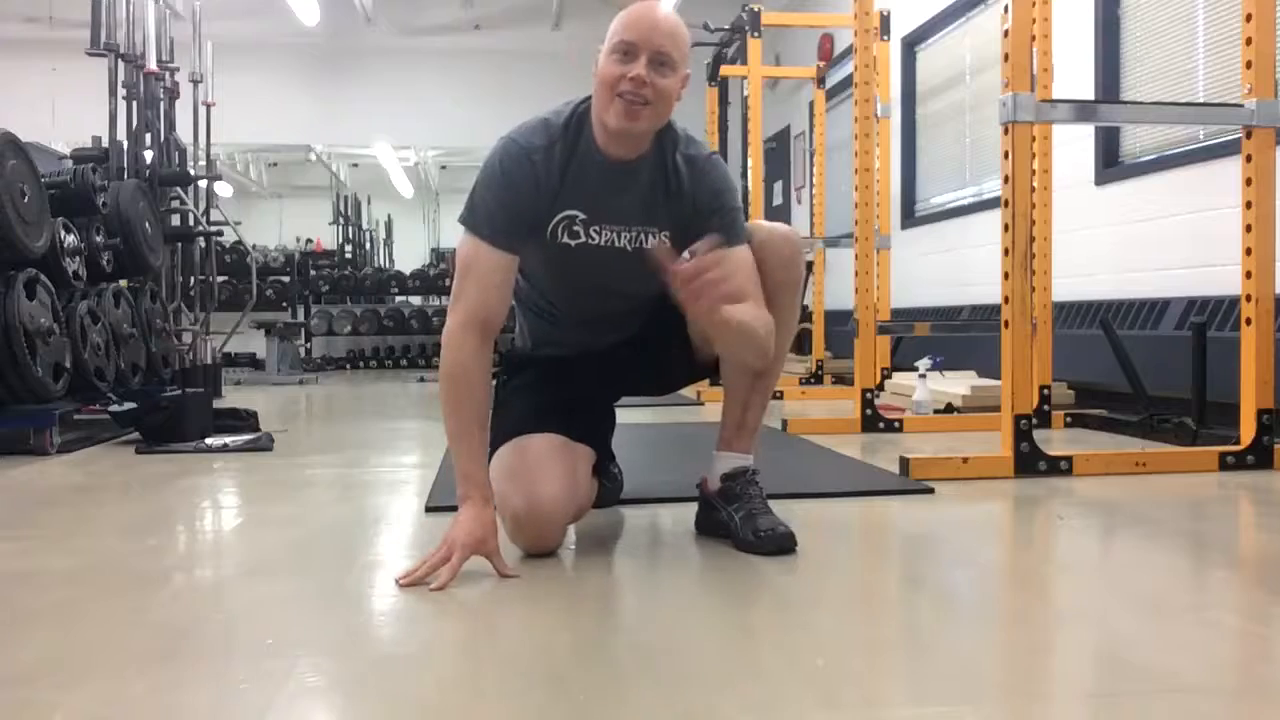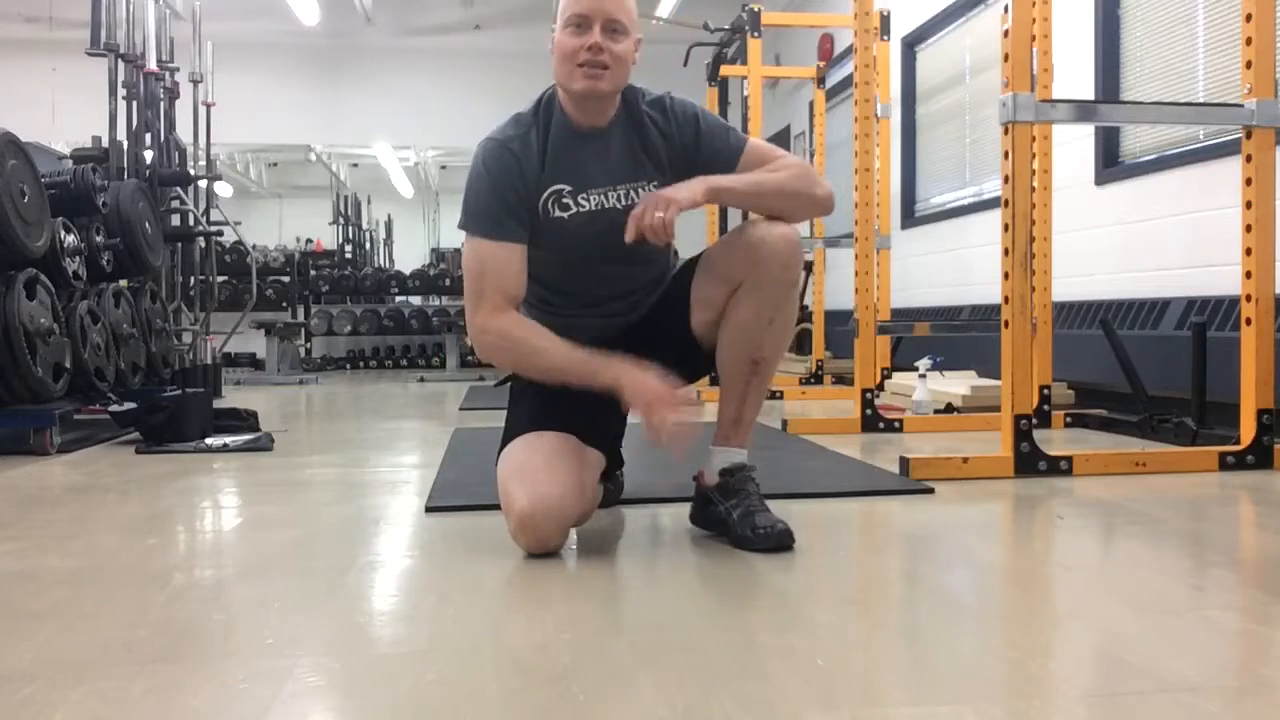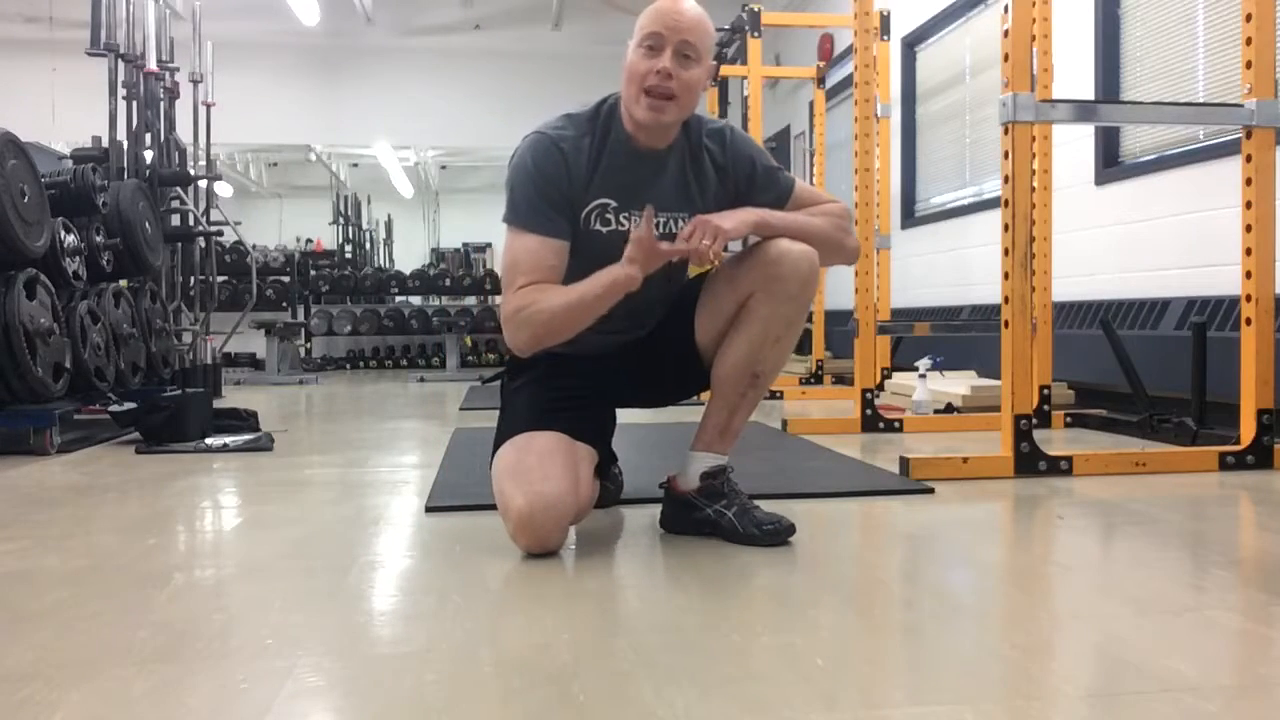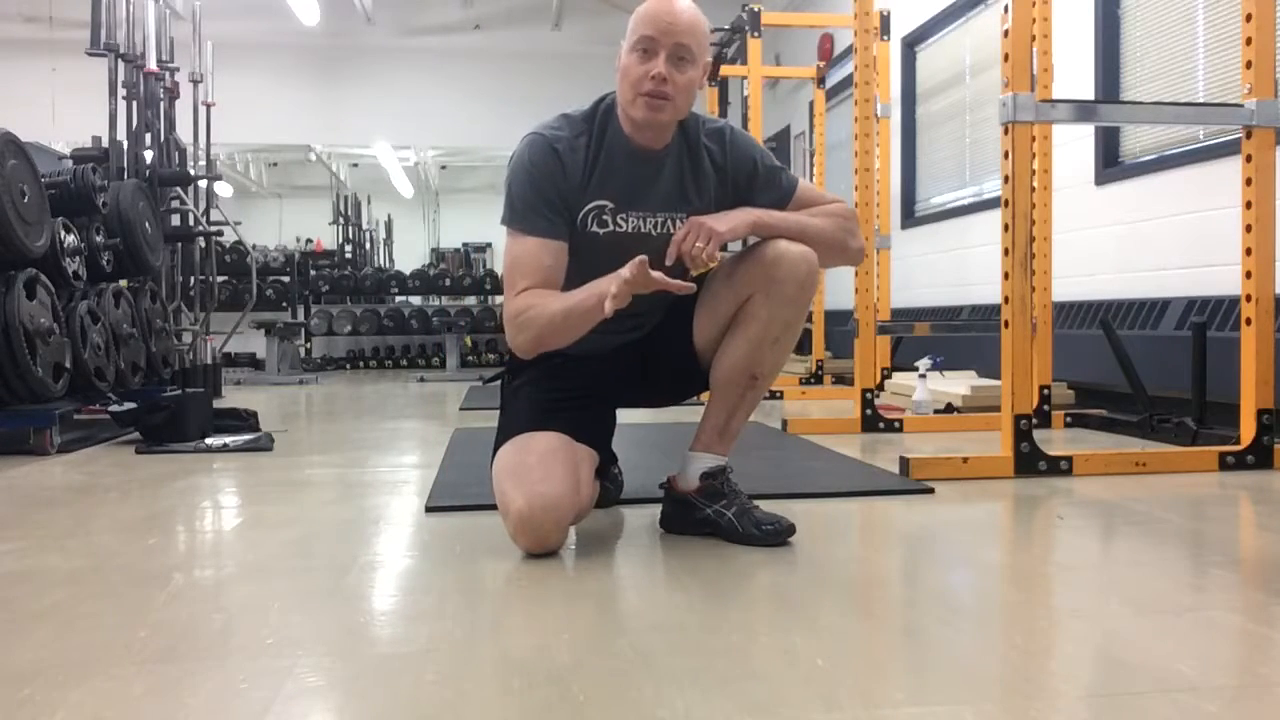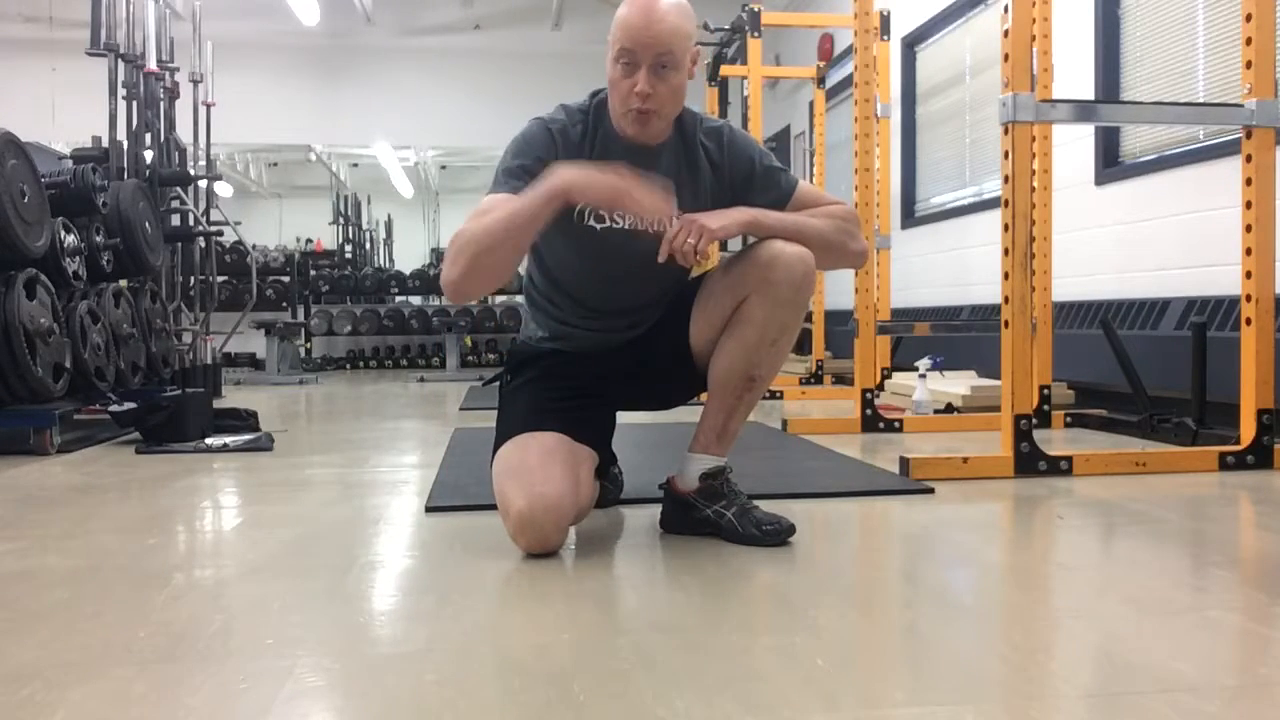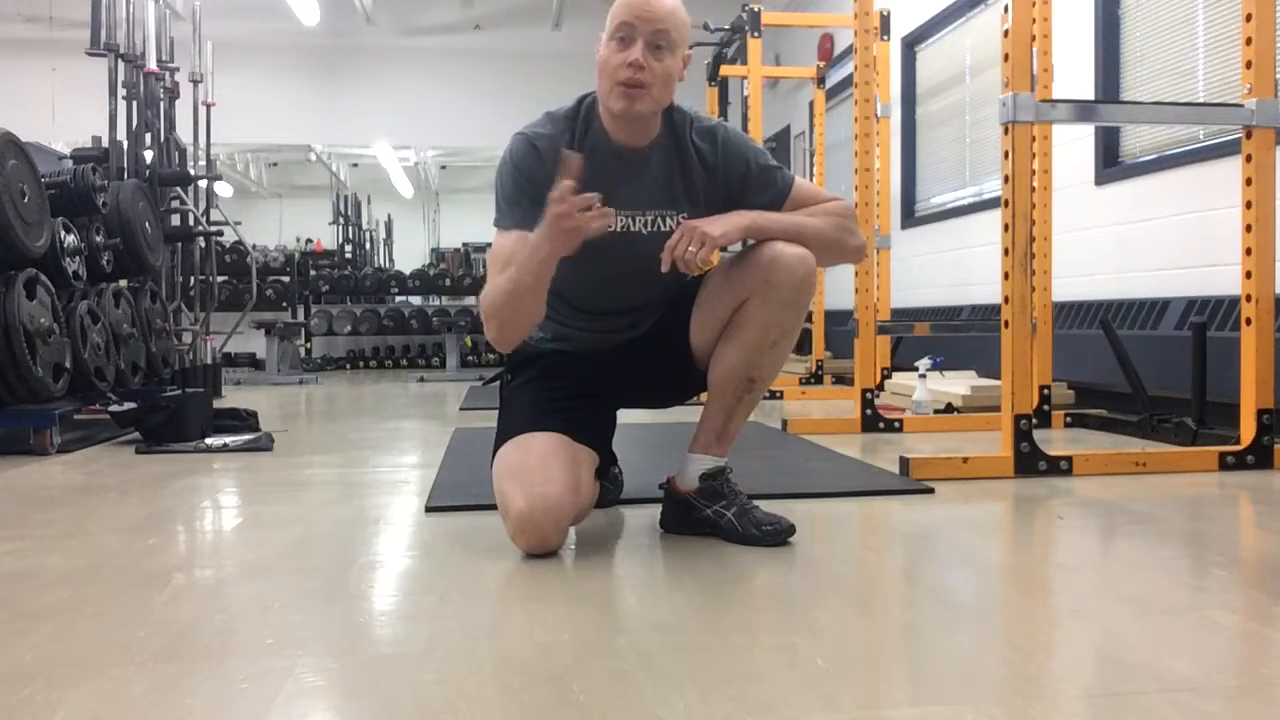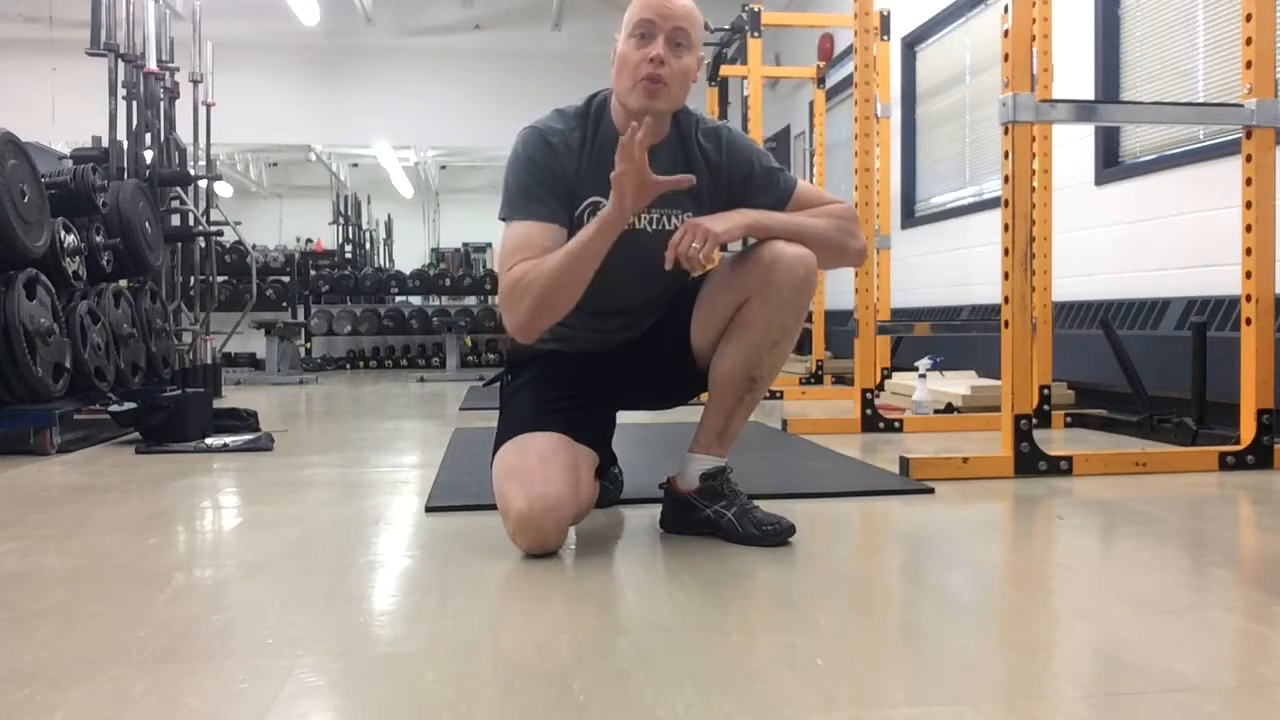
dt=0.7s
person 1, frame 1
left shoulder: (698, 173)
right shoulder: (524, 158)
left elbow: (758, 339)
right elbow: (470, 328)
left wrist: (711, 311)
right wrist: (474, 501)
left hip: (651, 334)
right hip: (555, 357)
left knee: (778, 248)
right knee: (535, 522)
left ankle: (730, 482)
right ankle: (593, 470)
person 1, frame 2
left shoulder: (672, 123)
right shoulder: (507, 155)
left elbow: (815, 191)
right elbow: (489, 324)
left wrist: (704, 186)
right wrist: (620, 376)
left hip: (660, 324)
right hip: (563, 358)
left knee: (774, 245)
right knee: (538, 521)
left ankle: (725, 478)
right ankle: (596, 466)
person 1, frame 3
left shoulder: (722, 151)
right shoulder: (552, 153)
left elbow: (843, 234)
right elbow: (521, 329)
left wrist: (751, 218)
right wrist: (625, 272)
left hip: (664, 340)
right hip: (565, 360)
left knee: (792, 262)
right knee: (536, 520)
left ankle: (701, 483)
right ankle: (593, 471)
person 1, frame 4
left shoulder: (722, 151)
right shoulder: (550, 154)
left elbow: (848, 236)
right elbow: (523, 331)
left wrist: (748, 217)
right wrist: (612, 287)
left hip: (666, 340)
right hip: (566, 357)
left knee: (790, 263)
right knee: (536, 520)
left ankle: (700, 483)
right ankle: (593, 469)
person 1, frame 5
left shoulder: (720, 149)
right shoulder: (552, 137)
left elbow: (849, 239)
right elbow: (459, 280)
left wrist: (744, 216)
right wrist: (558, 186)
left hip: (666, 340)
right hip: (564, 357)
left knee: (787, 263)
right knee: (535, 521)
left ankle: (698, 485)
right ankle: (592, 469)
person 1, frame 6
left shoulder: (712, 147)
right shoulder: (536, 151)
left elbow: (847, 234)
right elbow: (502, 331)
left wrist: (743, 221)
right wrist: (545, 244)
left hip: (666, 339)
right hip: (564, 357)
left knee: (788, 264)
right knee: (536, 522)
left ankle: (699, 484)
right ankle: (593, 470)
person 1, frame 7
left shoulder: (717, 149)
right shoulder: (547, 145)
left elbow: (849, 238)
right elbow: (521, 317)
left wrist: (744, 219)
right wrist: (617, 209)
left hip: (666, 339)
right hip: (564, 357)
left knee: (788, 264)
right knee: (536, 521)
left ankle: (699, 484)
right ankle: (592, 468)
